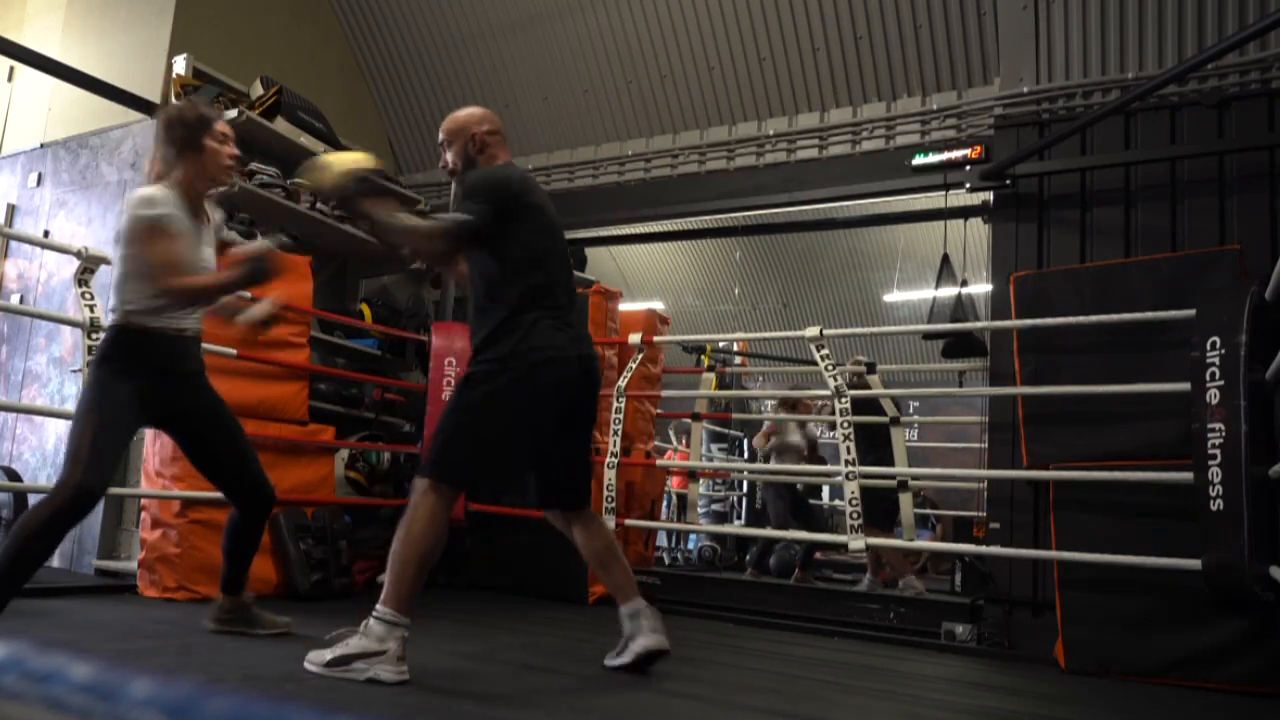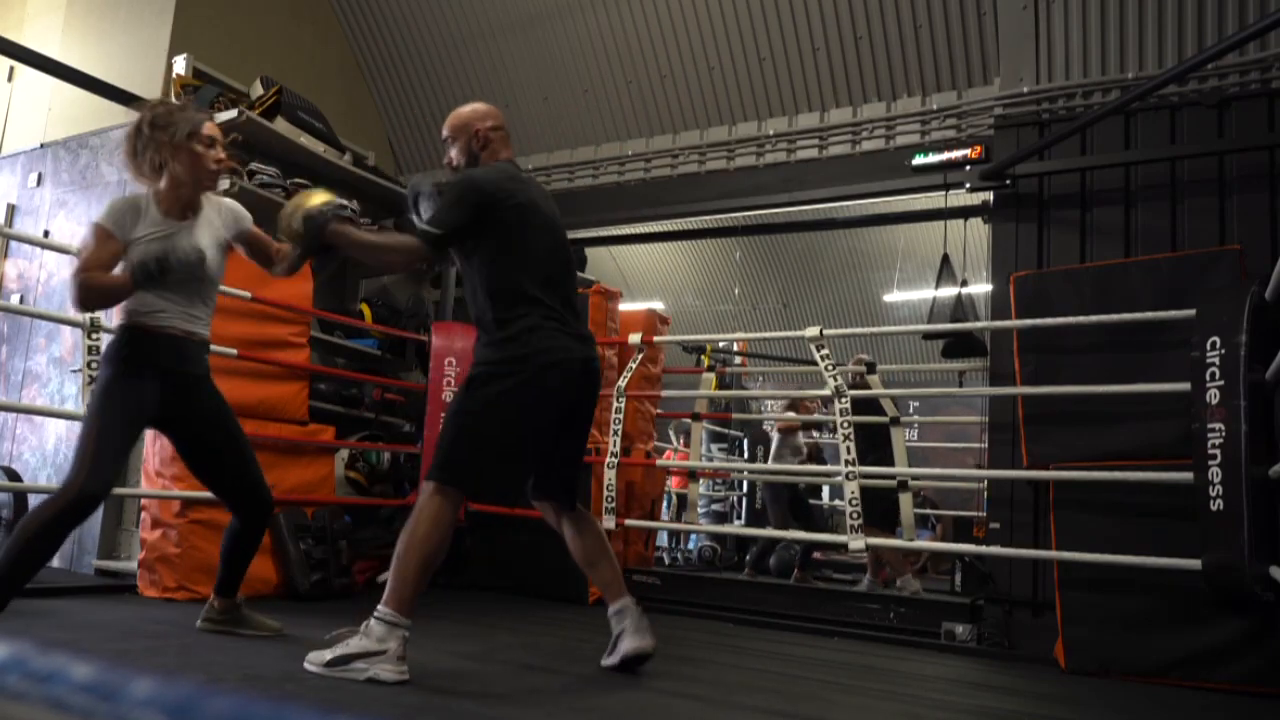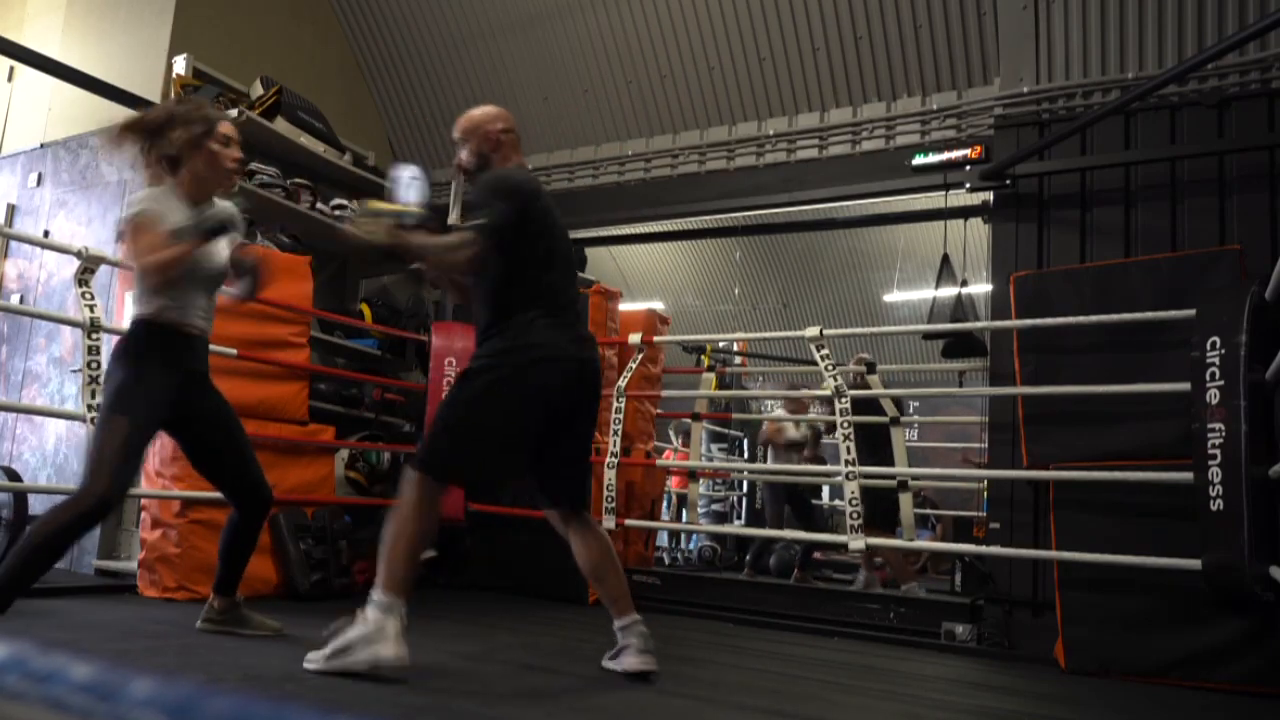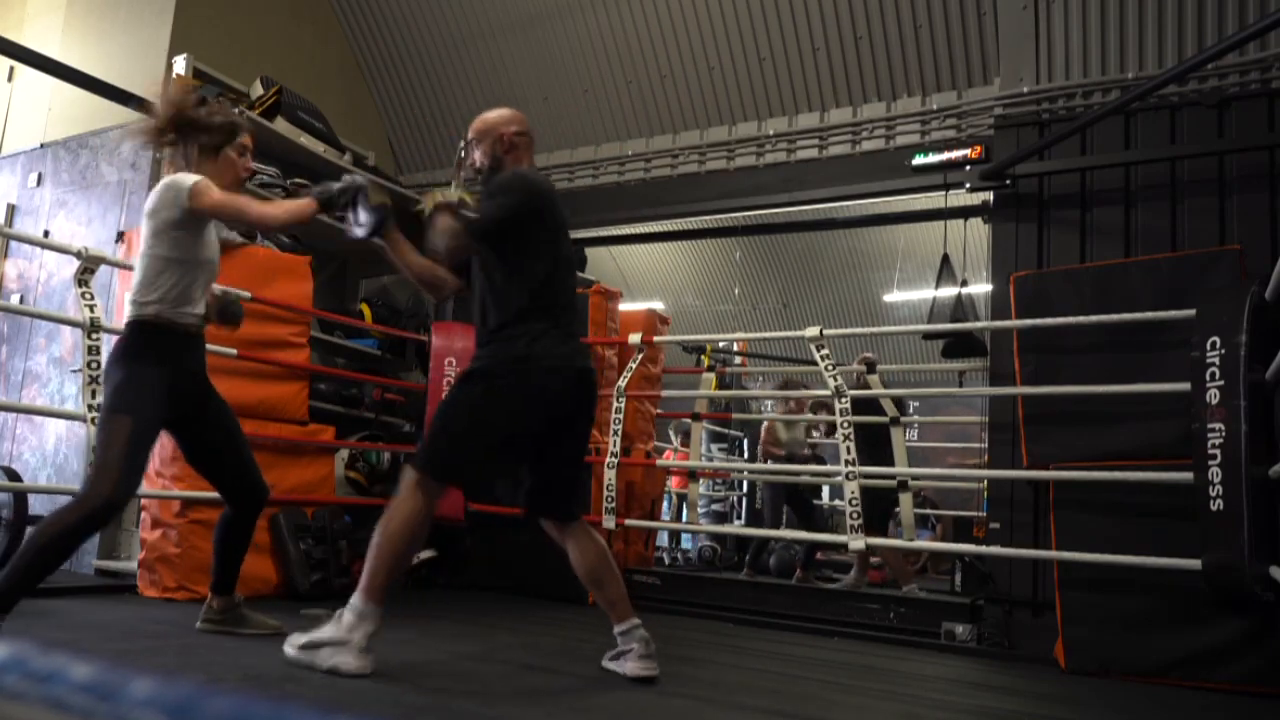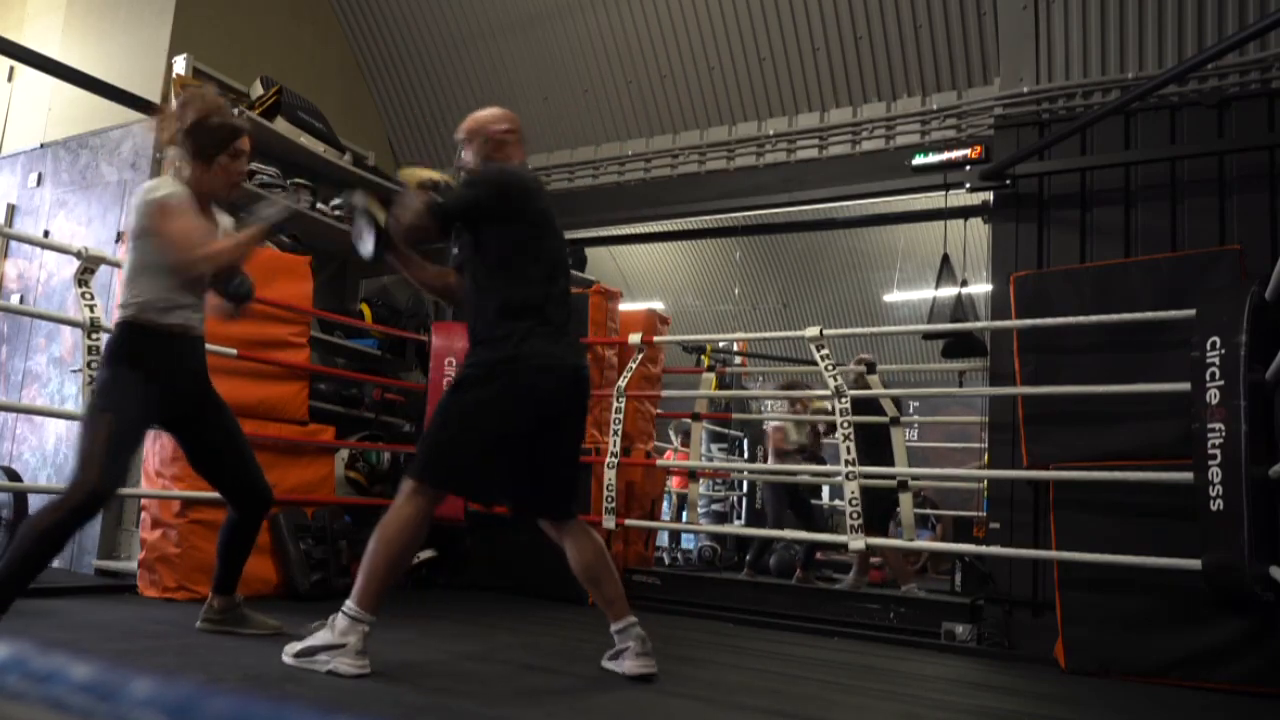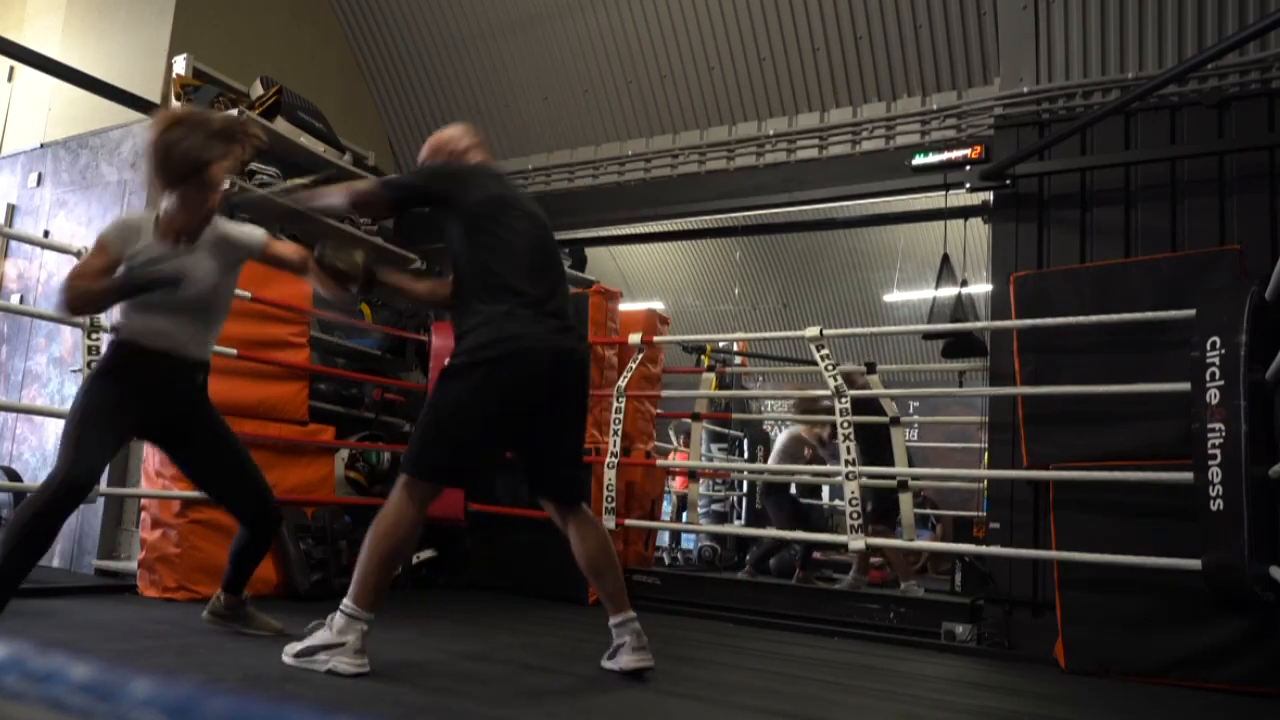
dt=0.1s
person 1, frame 1
left shoulder: (493, 184)
right shoulder: (515, 194)
left elbow: (433, 242)
right elbow: (465, 266)
left wrist: (365, 203)
right wrist: (381, 217)
left hip: (520, 363)
right hip: (571, 365)
left knee: (434, 489)
right knee: (570, 508)
left ankle: (382, 641)
right ankle: (641, 624)
person 1, frame 2
left shoulder: (481, 186)
right shoulder: (531, 196)
left elbow: (412, 253)
left wrist: (330, 232)
left hip: (523, 363)
right hip: (575, 364)
left knee: (441, 491)
right knee: (558, 503)
left ankle: (383, 641)
right ankle: (630, 625)
person 1, frame 3
left shoulder: (505, 185)
right shoulder: (530, 197)
left elbow: (464, 254)
right elbow: (469, 284)
left wrist: (398, 238)
right wrist: (411, 234)
left hip: (518, 361)
right hip: (574, 365)
left knee: (424, 479)
right knee: (567, 509)
left ankle: (381, 627)
right ankle: (633, 639)
person 1, frame 4
left shoulder: (522, 188)
right shoulder: (518, 204)
left elbow: (449, 239)
right elbow: (442, 282)
left wrist: (444, 214)
right wrist: (385, 229)
left hip: (519, 369)
right hip: (570, 375)
left knee: (419, 484)
right knee: (562, 517)
left ankle: (351, 632)
right ankle: (634, 643)
person 1, frame 5
left shoulder: (502, 181)
right shoulder: (510, 206)
left elbow: (412, 223)
right elbow: (457, 288)
left wrist: (415, 199)
right wrist: (391, 248)
left hip: (509, 369)
right hip: (562, 374)
left knee: (419, 492)
right knee: (558, 516)
left ankle: (347, 635)
right ankle: (631, 641)
person 1, frame 6
left shoulder: (459, 178)
right shoulder: (517, 208)
left elbow: (359, 198)
right elbow: (447, 293)
left wrist: (308, 200)
right wrist: (370, 273)
left hip: (501, 356)
right hip: (562, 359)
left knee: (415, 485)
right knee: (565, 505)
left ankle: (345, 635)
right ankle: (629, 637)
person 2, frame 1
left shoulder: (209, 215)
right shoulder: (151, 204)
right elbow: (172, 287)
right wrist: (248, 272)
left hip: (181, 372)
right hip: (129, 365)
left knee: (257, 495)
right knee: (78, 492)
left ankle: (232, 603)
person 2, frame 2
left shoulder: (225, 212)
right shoulder: (125, 210)
left elbow: (280, 261)
right elbow: (85, 293)
right wrist: (139, 273)
left hip: (191, 374)
right hip: (134, 366)
left knee: (254, 501)
right knee: (81, 492)
left ankle: (224, 605)
person 2, frame 3
left shoulder: (223, 214)
right shoulder: (149, 203)
left elbow: (250, 280)
right elbow: (156, 273)
left wrist: (243, 265)
right wrist: (204, 231)
left hip: (192, 371)
right hip: (147, 361)
left knee: (255, 497)
right knee: (99, 496)
left ankle: (223, 604)
person 2, frame 4
left shoulder: (201, 201)
right shoulder: (179, 187)
right elbow: (265, 215)
left wrist: (203, 295)
right wrist: (324, 196)
left hip: (186, 366)
right hip: (147, 360)
left knee: (249, 495)
right knee: (106, 496)
left ankle: (221, 604)
person 2, frame 5
left shoulder: (221, 222)
right shoulder: (160, 197)
left elbow: (223, 277)
right elbow: (202, 264)
right wrist: (265, 225)
left hip: (186, 372)
right hip: (136, 363)
left knee: (254, 497)
right knee: (90, 492)
left ankle: (222, 603)
person 2, frame 6
left shoulder: (233, 238)
right shoulder: (128, 228)
left elbow: (305, 261)
right elbow: (71, 299)
right wrist: (132, 285)
left hip: (184, 398)
right hip: (118, 379)
left knee: (264, 515)
right knee: (69, 484)
left ankle: (228, 602)
person 3, frame 1
left shoulder: (853, 393)
right hip: (891, 469)
left knee: (874, 529)
right knee: (876, 528)
left ankle: (909, 582)
right ankle: (872, 582)
person 3, frame 2
left shoulder: (855, 395)
left hip: (876, 470)
right hip: (891, 469)
left knee: (875, 530)
right knee: (874, 528)
left ankle: (907, 582)
right ankle: (872, 581)
person 3, frame 3
left shoulder: (856, 395)
right shoulder: (888, 396)
right hip: (891, 469)
left knee: (876, 532)
right knee: (874, 528)
left ankle: (910, 587)
right ankle: (867, 577)
person 3, frame 4
left shoulder: (858, 399)
right shoulder: (892, 398)
right hip: (889, 471)
left knee: (874, 533)
right knee: (868, 529)
left ankle: (910, 588)
right ankle: (858, 576)
person 3, frame 5
left shoulder: (857, 399)
right shoulder: (888, 398)
right hip: (889, 471)
left knee: (874, 534)
right knee: (868, 529)
left ankle: (909, 588)
right ankle: (858, 578)
person 3, frame 6
left shoulder: (857, 401)
right shoulder: (876, 401)
left knee: (878, 531)
right knee: (866, 526)
left ankle: (909, 586)
right ankle: (857, 577)
person 4, frame 1
left shoulder: (808, 429)
right shoulder: (782, 420)
left elbow: (810, 459)
right elbow: (758, 439)
left wrist: (812, 445)
right wrist: (767, 448)
left hip: (791, 485)
right hip: (774, 483)
left knee: (816, 528)
right knee: (780, 526)
left ankle: (801, 573)
right ankle: (753, 571)
person 4, frame 2
left shoulder: (802, 431)
right shoulder: (790, 418)
right elbow: (782, 428)
left wrist: (810, 453)
left hip: (792, 484)
right hip: (775, 482)
left knee: (814, 528)
right knee: (780, 529)
left ankle: (800, 573)
right ankle: (750, 571)
person 4, frame 3
left shoulder: (805, 425)
right shoulder: (780, 417)
left elbow: (808, 458)
right elbow: (764, 438)
left wrist: (815, 441)
right wrist: (793, 443)
left hip: (795, 482)
right hip: (776, 480)
left knee: (814, 527)
right knee: (774, 528)
left ankle: (801, 573)
right ankle: (749, 571)
person 4, frame 4
left shoulder: (803, 424)
right shoulder: (773, 421)
left elbow: (805, 454)
right elbow: (764, 452)
right wrist: (790, 456)
left hip: (795, 483)
right hip: (776, 481)
left knee: (815, 528)
right knee: (772, 527)
left ankle: (802, 573)
right ankle: (749, 570)
person 4, frame 5
left shoulder: (805, 425)
right shoulder: (781, 422)
left elbow: (814, 452)
right elbow: (777, 450)
right wrist: (802, 448)
left hip: (793, 483)
right hip: (775, 482)
left knee: (814, 528)
right knee: (775, 528)
left ankle: (803, 573)
right ankle: (749, 570)
person 4, frame 6
left shoulder: (799, 432)
right shoulder: (801, 429)
right elbow: (822, 441)
left hip: (781, 490)
right hip: (773, 489)
left knee: (813, 528)
left ankle: (802, 573)
right ankle: (750, 569)
